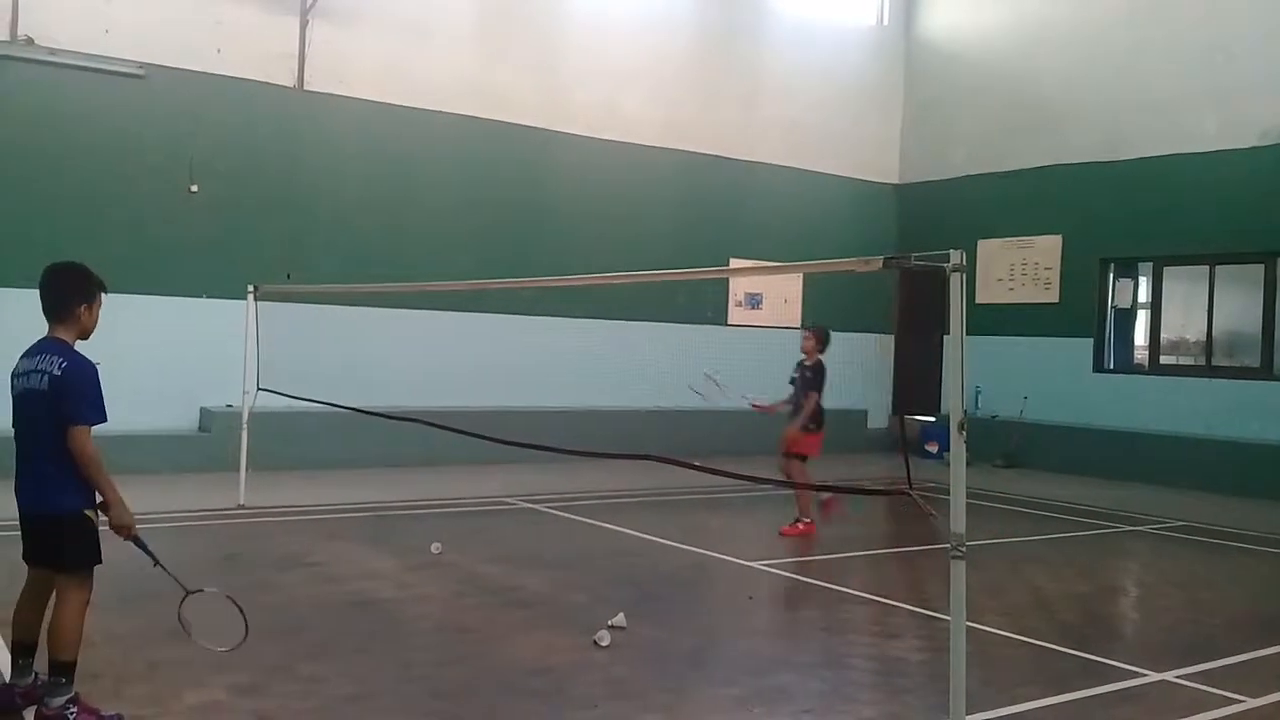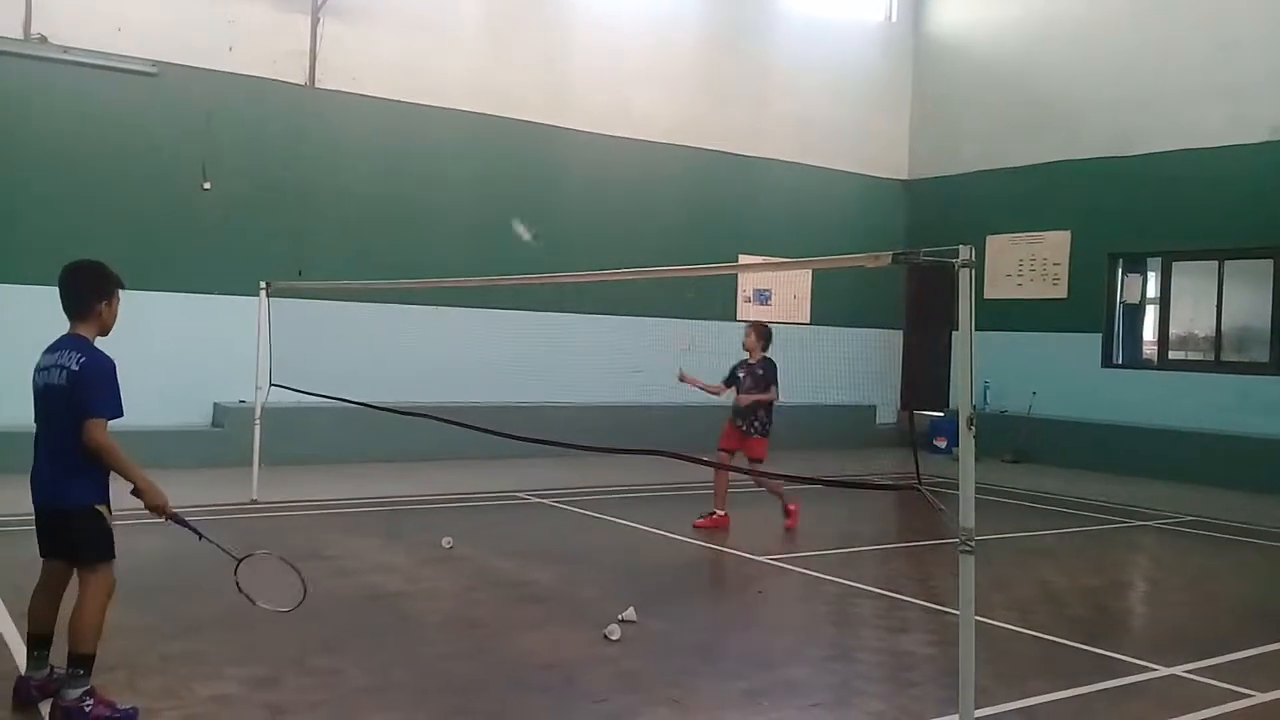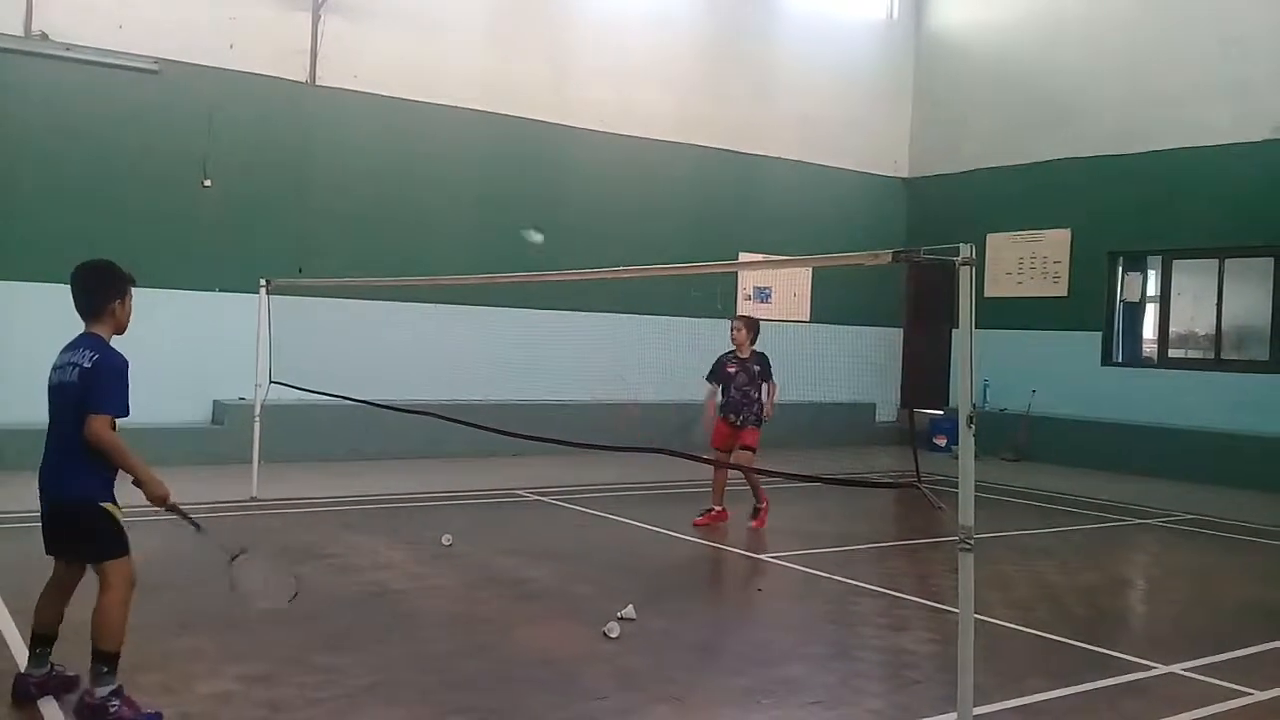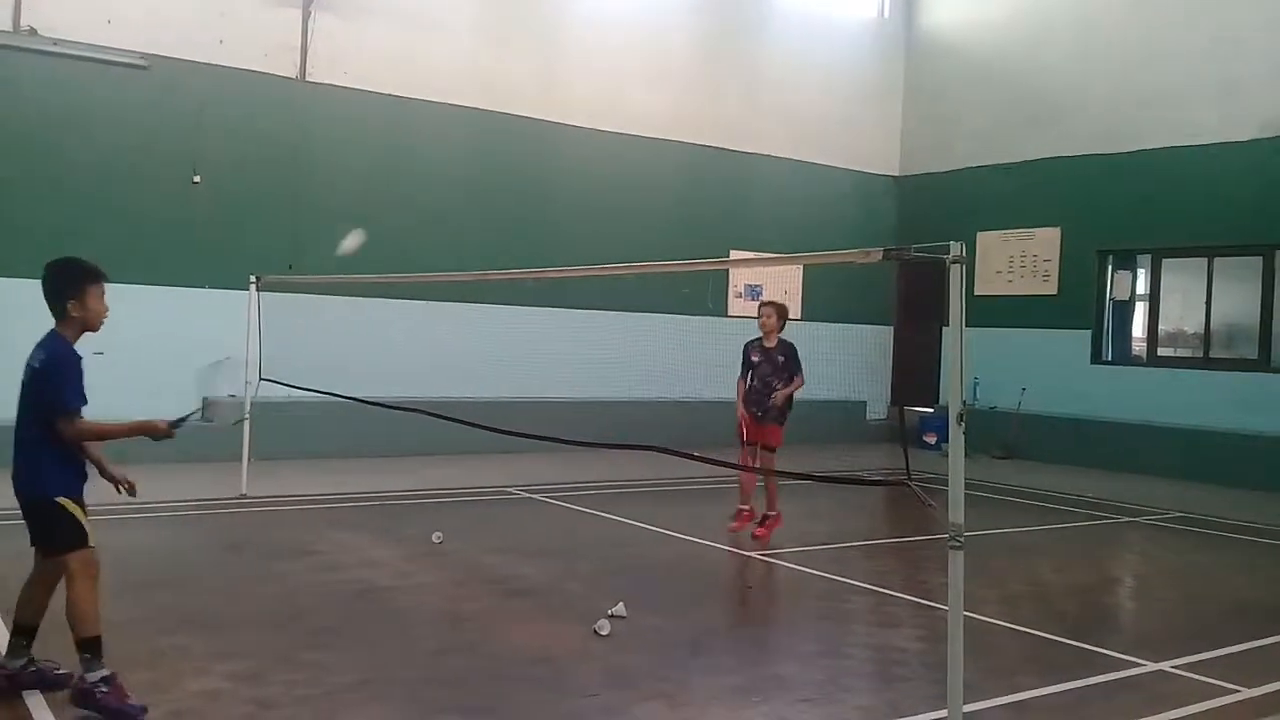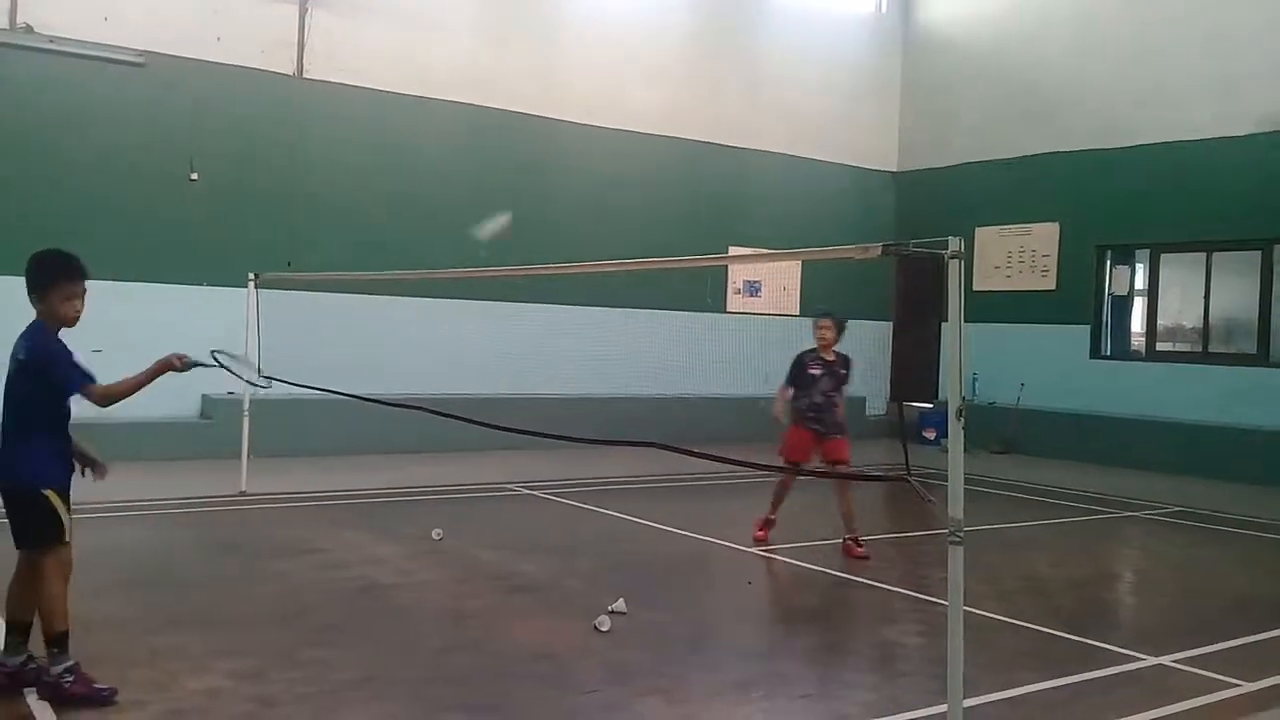
dt=0.4s
person 1, frame 1
right shoulder: (76, 368)
right elbow: (79, 444)
right wrist: (114, 501)
right hip: (66, 500)
left knee: (38, 583)
right knee: (74, 591)
person 1, frame 2
left shoulder: (49, 358)
right shoulder: (95, 363)
right elbow: (95, 436)
right wrist: (143, 483)
left hip: (48, 488)
right hip: (80, 493)
left knee: (53, 576)
right knee: (97, 584)
left ankle: (35, 676)
person 1, frame 3
left shoulder: (67, 356)
right shoulder: (108, 361)
right elbow: (97, 431)
right wrist: (146, 477)
left hip: (56, 484)
right hip: (87, 490)
left knee: (65, 574)
right knee: (119, 579)
left ankle: (36, 672)
person 1, frame 4
left shoulder: (50, 352)
right shoulder: (61, 359)
right elbow: (69, 428)
left wrist: (106, 469)
right wrist: (139, 428)
left hip: (43, 478)
right hip: (51, 483)
left knee: (48, 568)
right knee: (83, 569)
right ankle: (94, 680)
person 1, frame 5
left shoulder: (39, 343)
right shoulder: (45, 348)
right elbow: (100, 395)
left wrist: (77, 451)
right wrist: (160, 367)
right knee: (55, 566)
right ankle: (60, 672)
person 2, frame 1
left shoulder: (817, 369)
right shoulder: (800, 365)
left elbow: (812, 399)
left wrist: (796, 424)
right wrist: (773, 406)
left hip: (809, 425)
right hip: (796, 425)
left knee: (797, 469)
right knee: (786, 467)
left ankle: (806, 521)
right ankle: (824, 496)
person 2, frame 2
left shoulder: (768, 365)
right shoulder: (740, 366)
left elbow: (773, 395)
right elbow: (720, 389)
left wrist: (752, 398)
right wrist: (691, 381)
left hip: (757, 426)
right hip: (737, 422)
left knee: (756, 474)
right knee: (721, 463)
left ankle: (788, 505)
right ankle: (720, 514)
person 2, frame 3
left shoulder: (760, 359)
right shoulder: (725, 360)
left elbow: (771, 384)
right elbow: (713, 388)
left wrist: (769, 403)
right wrist: (710, 409)
left hip: (751, 420)
right hip: (727, 418)
left knee: (745, 464)
right knee: (720, 462)
left ankle: (761, 503)
right ankle: (717, 509)
person 2, frame 4
left shoulder: (788, 349)
right shoulder: (750, 347)
left elbow: (799, 379)
right elbow: (743, 378)
left wrist: (784, 392)
right wrist: (739, 403)
left hip: (775, 414)
right hip: (750, 410)
left knee: (766, 464)
right knee: (746, 460)
left ankle: (771, 514)
right ankle: (745, 509)
person 2, frame 5
left shoulder: (844, 363)
right shoulder: (804, 359)
right elbow: (785, 390)
left wrist: (841, 413)
right wrist: (781, 410)
left hip: (832, 429)
right hip: (803, 426)
left knee: (843, 478)
right knee: (789, 476)
left ankle: (851, 537)
right ankle: (769, 519)
